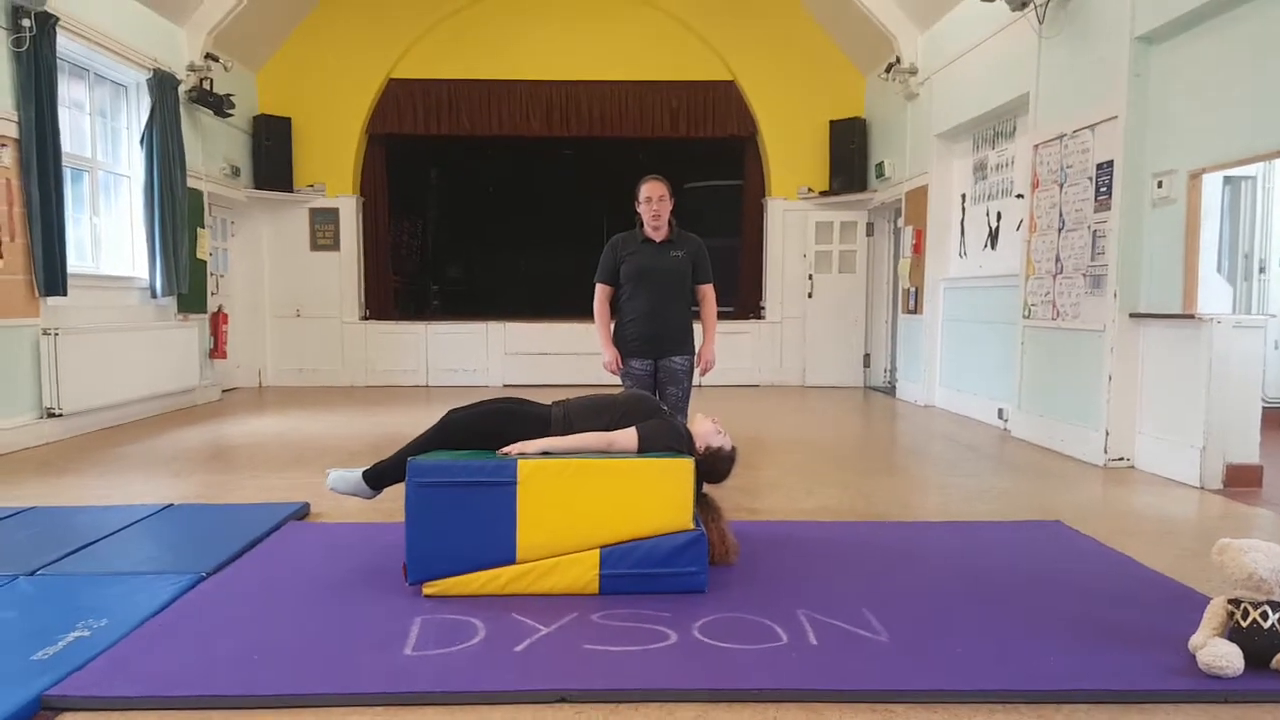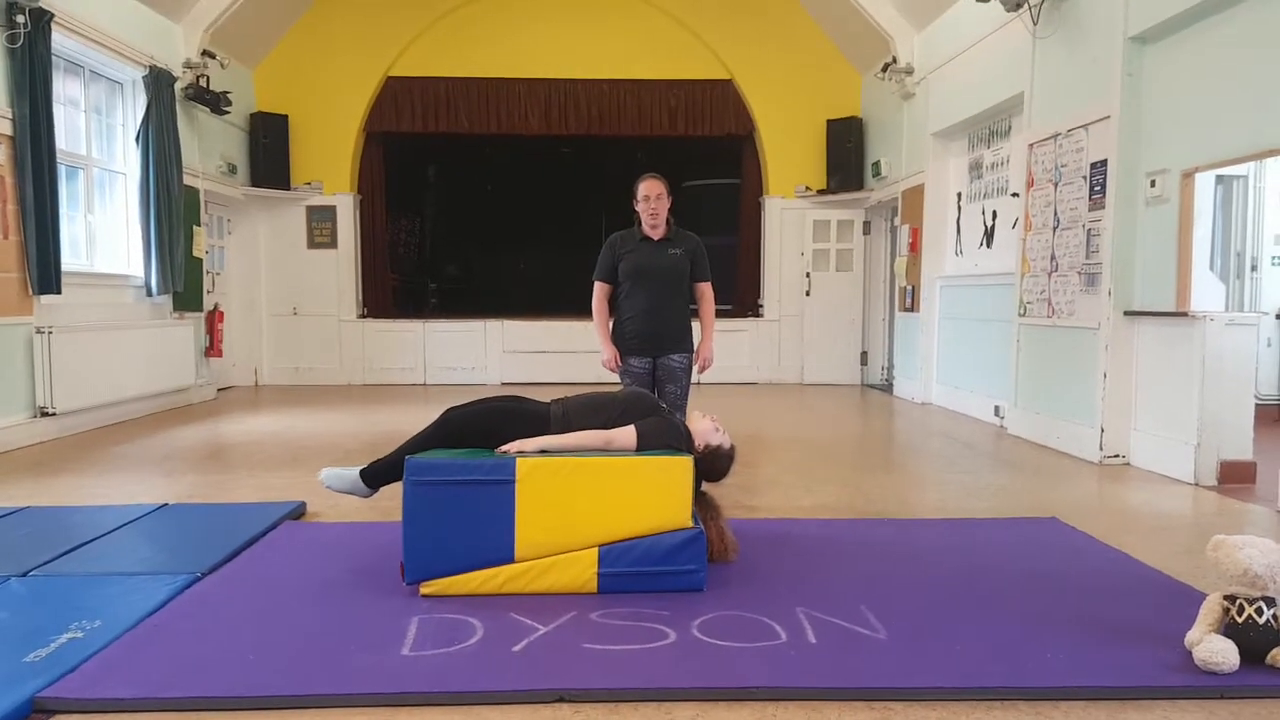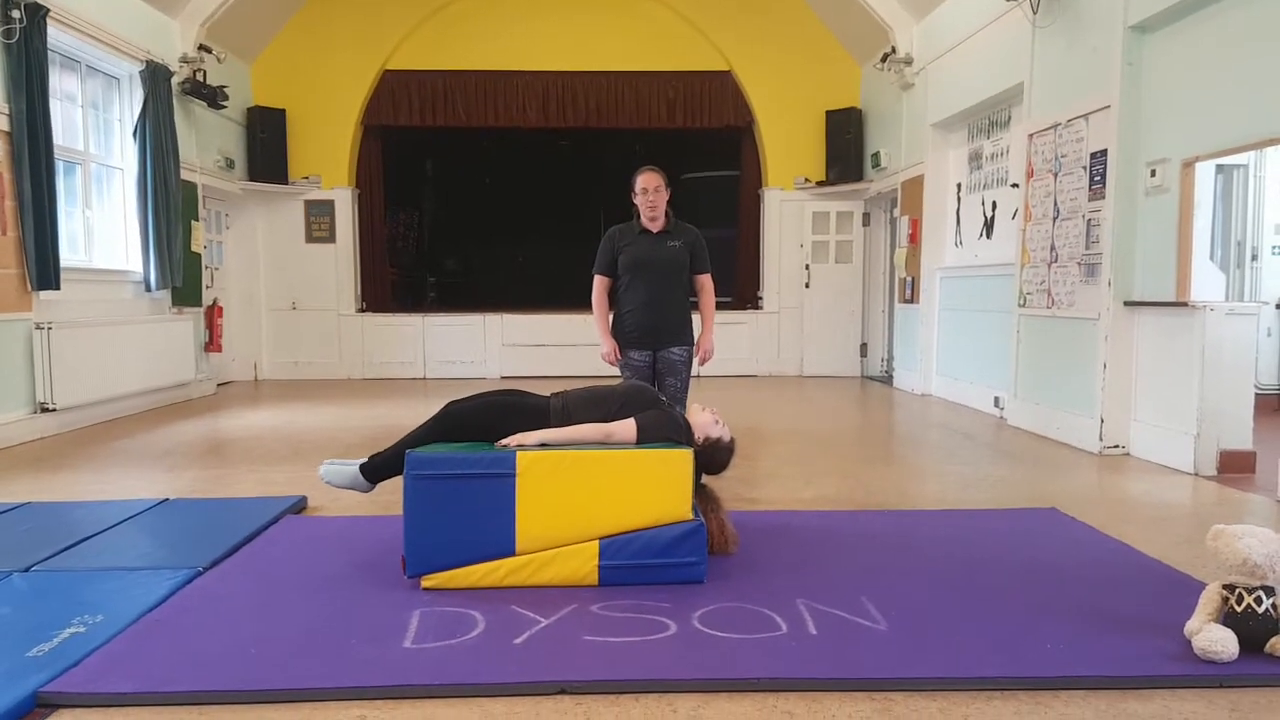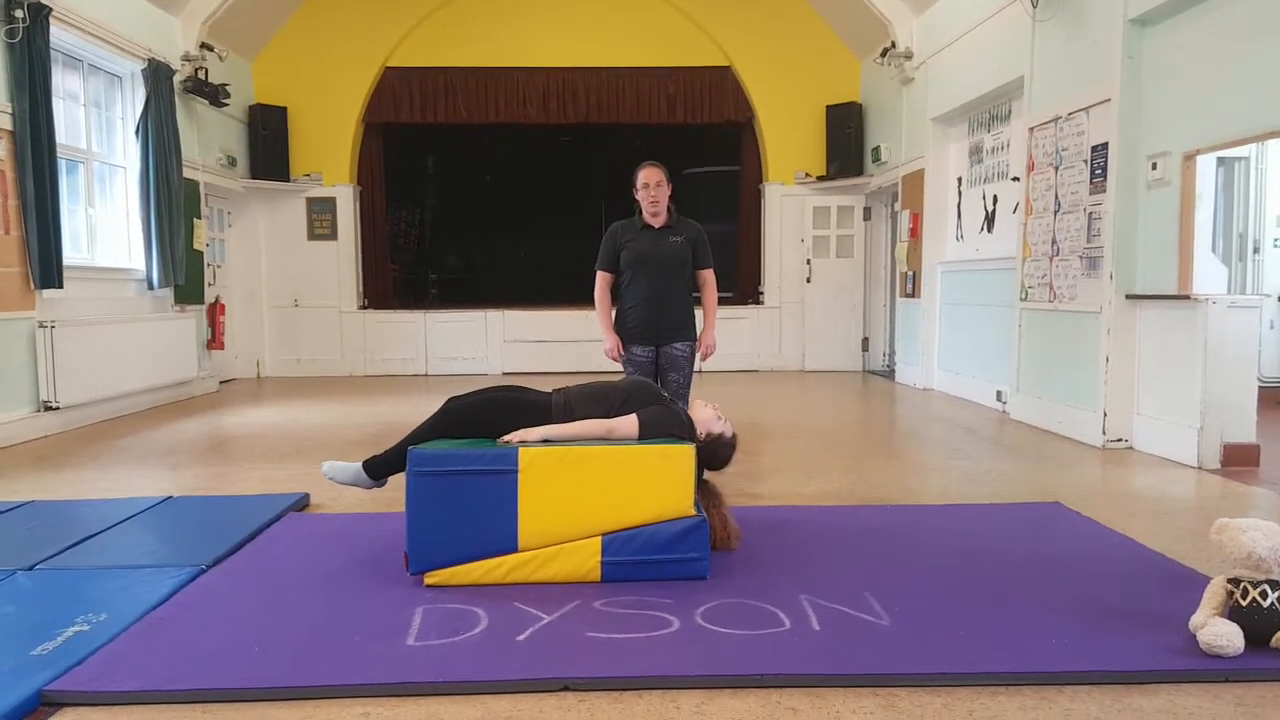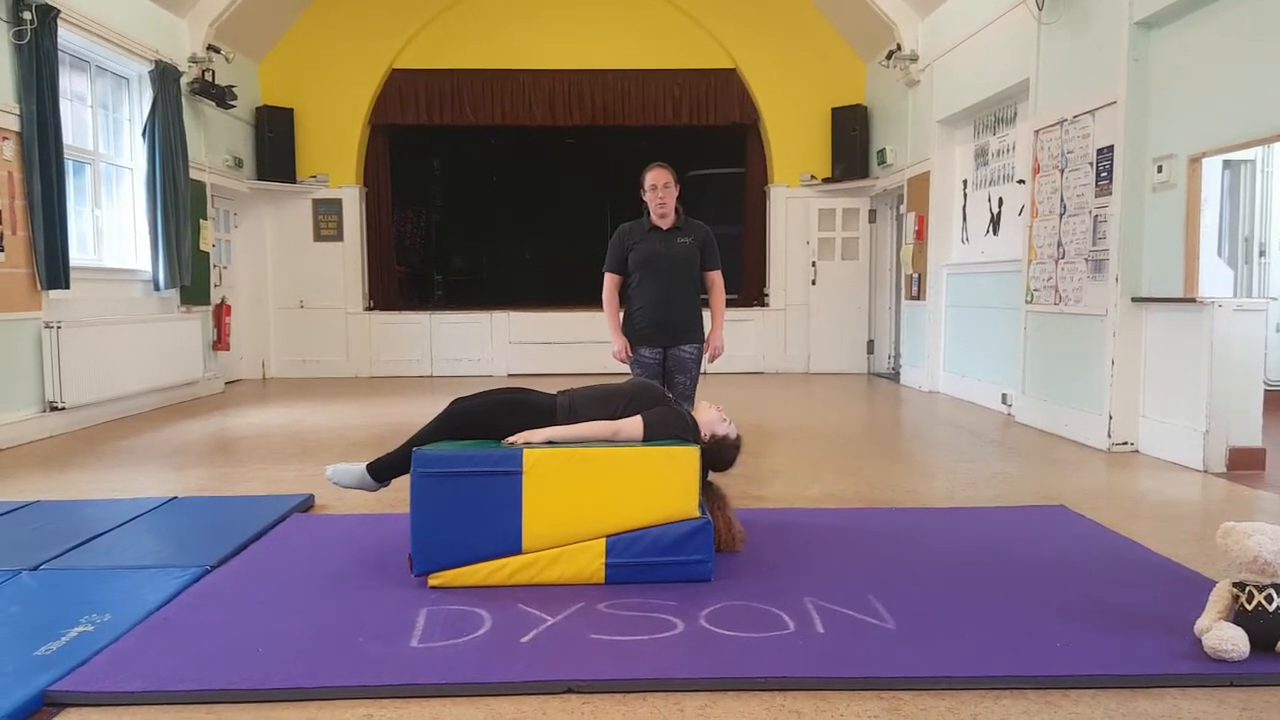
dt=0.3s
person 1, frame 1
left shoulder: (673, 436)
right shoulder: (670, 425)
left elbow: (607, 442)
left wrist: (538, 445)
left hip: (549, 431)
right hip: (551, 416)
left knee: (455, 429)
right knee: (457, 419)
left ankle: (372, 480)
right ankle: (376, 474)
person 1, frame 2
left shoulder: (672, 435)
right shoulder: (669, 422)
left elbow: (607, 440)
left wrist: (538, 443)
left hip: (549, 428)
right hip: (550, 414)
left knee: (453, 427)
right knee: (455, 418)
left ankle: (369, 479)
right ankle: (375, 473)
person 1, frame 3
left shoulder: (672, 428)
right shoulder: (668, 415)
left elbow: (606, 433)
left wrist: (537, 436)
left hip: (547, 422)
right hip: (549, 408)
left knee: (453, 421)
right knee: (455, 412)
left ankle: (368, 473)
right ankle: (373, 466)
person 1, frame 4
left shoulder: (674, 423)
right shoulder: (671, 411)
left elbow: (608, 429)
left wrist: (540, 433)
left hip: (550, 417)
right hip: (551, 405)
left knee: (454, 417)
right knee: (456, 407)
left ankle: (373, 471)
right ankle: (378, 467)
person 1, frame 5
left shoulder: (678, 425)
right shoulder: (676, 414)
left elbow: (612, 431)
left wrist: (543, 434)
left hip: (552, 419)
right hip: (555, 404)
left knee: (459, 419)
right knee: (460, 409)
left ankle: (376, 473)
right ankle: (381, 469)
person 2, frame 1
left shoulder: (692, 245)
right shoulder: (619, 245)
left elbow: (706, 296)
right elbow: (601, 298)
left wrist: (708, 343)
right wrist: (606, 345)
left hip: (677, 351)
right hip: (633, 351)
left knee: (676, 420)
person 2, frame 2
left shoulder: (690, 244)
right shoulder: (617, 244)
left elbow: (704, 294)
right elbow: (600, 296)
left wrist: (707, 341)
right wrist: (605, 343)
left hip: (676, 349)
right hip: (632, 349)
person 2, frame 3
left shoulder: (689, 236)
right shoulder: (616, 237)
left elbow: (704, 287)
right elbow: (600, 289)
left wrist: (707, 333)
right wrist: (605, 337)
left hip: (676, 342)
right hip: (632, 342)
person 2, frame 4
left shoulder: (691, 231)
right shoulder: (618, 233)
left elbow: (707, 281)
right elbow: (603, 285)
left wrist: (709, 328)
right wrist: (608, 333)
left hip: (679, 337)
right hip: (635, 337)
left knee: (677, 406)
person 2, frame 5
left shoulder: (699, 233)
right shoulder: (626, 234)
left elbow: (714, 283)
right elbow: (610, 287)
left wrist: (717, 330)
right wrist: (616, 334)
left hip: (687, 339)
right hip: (642, 339)
left knee: (682, 407)
